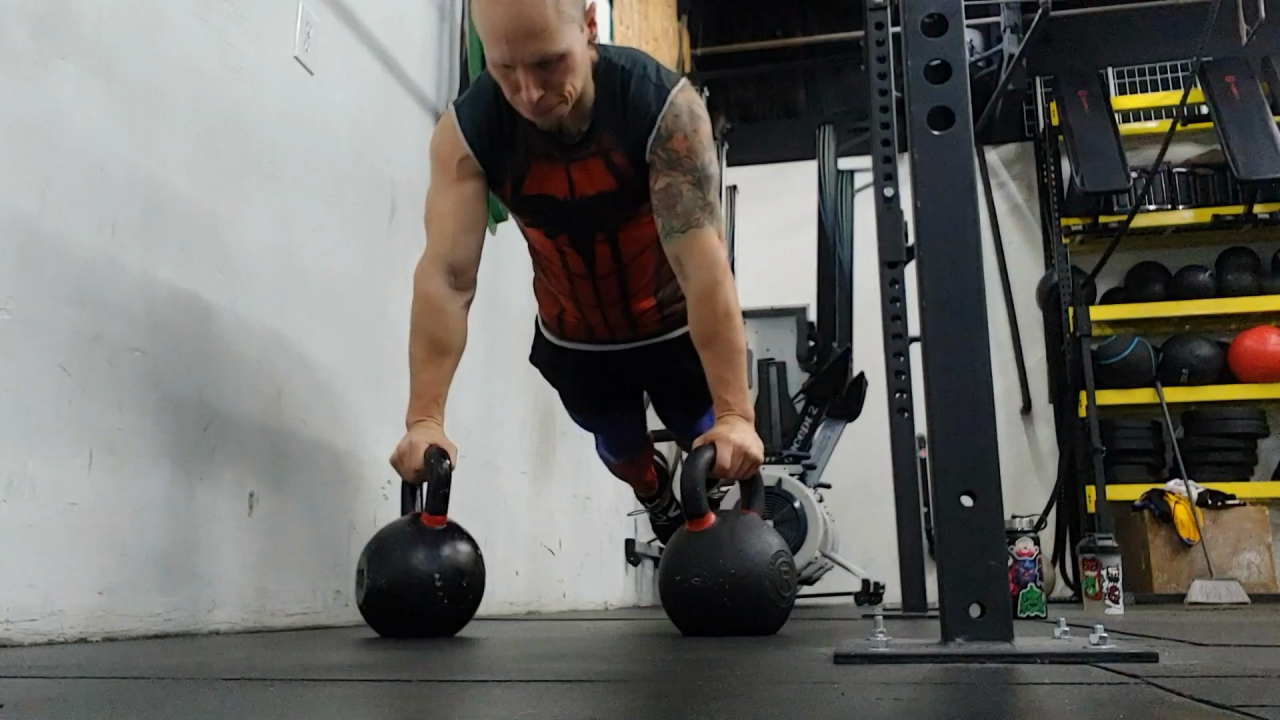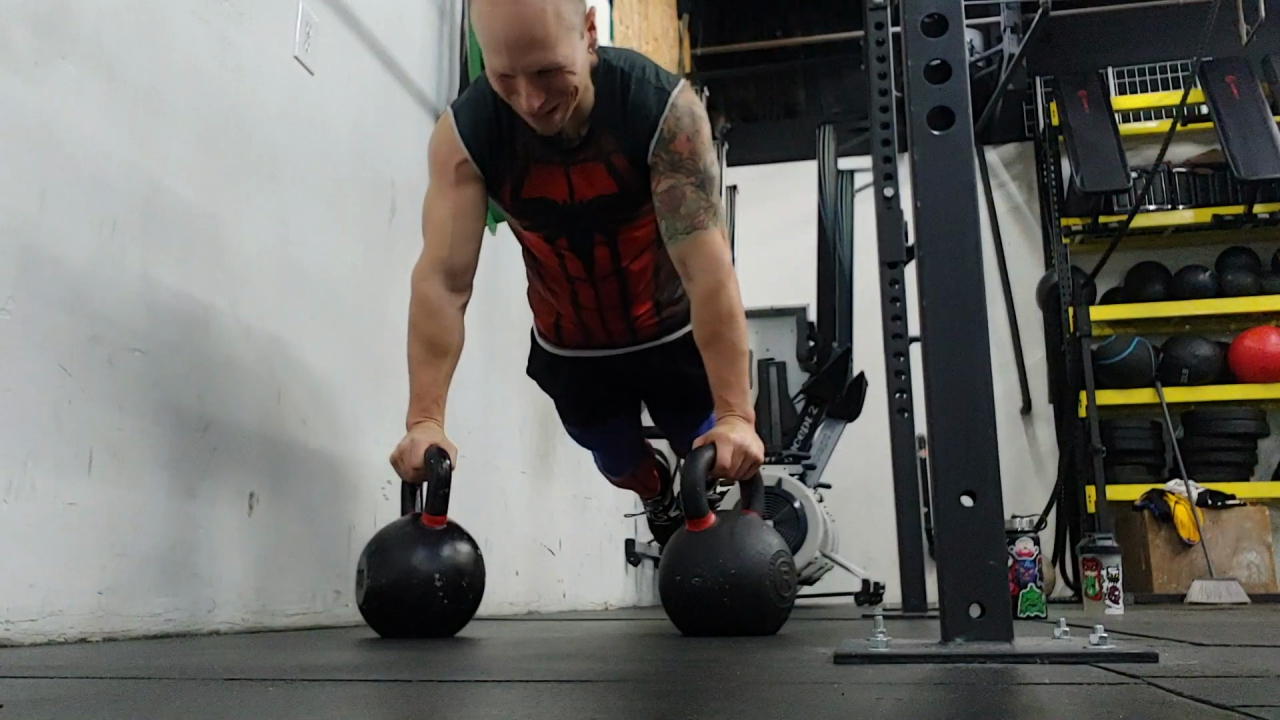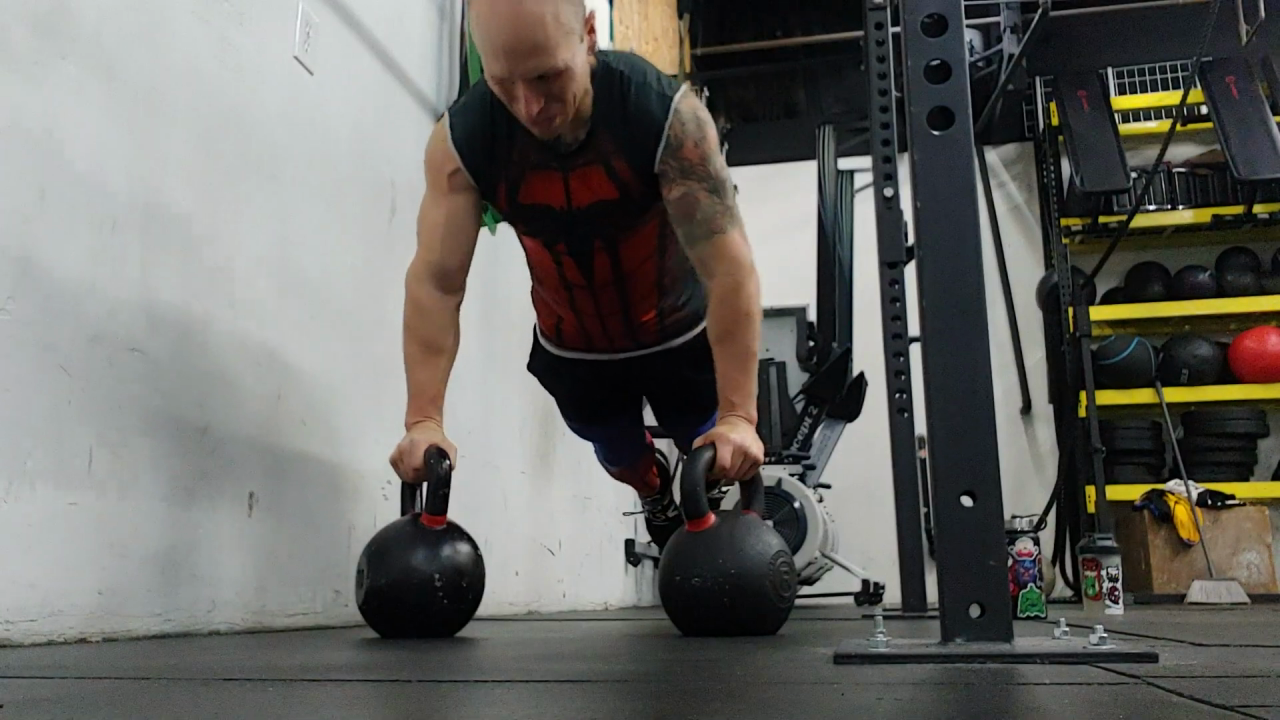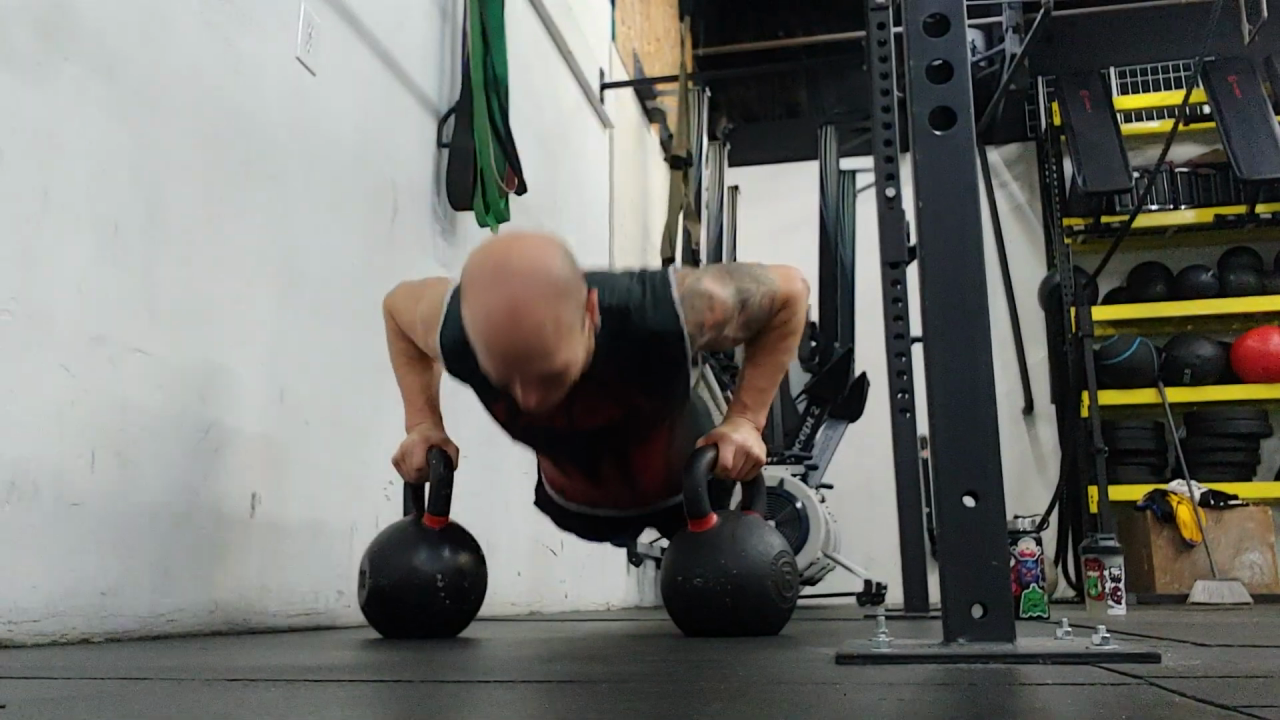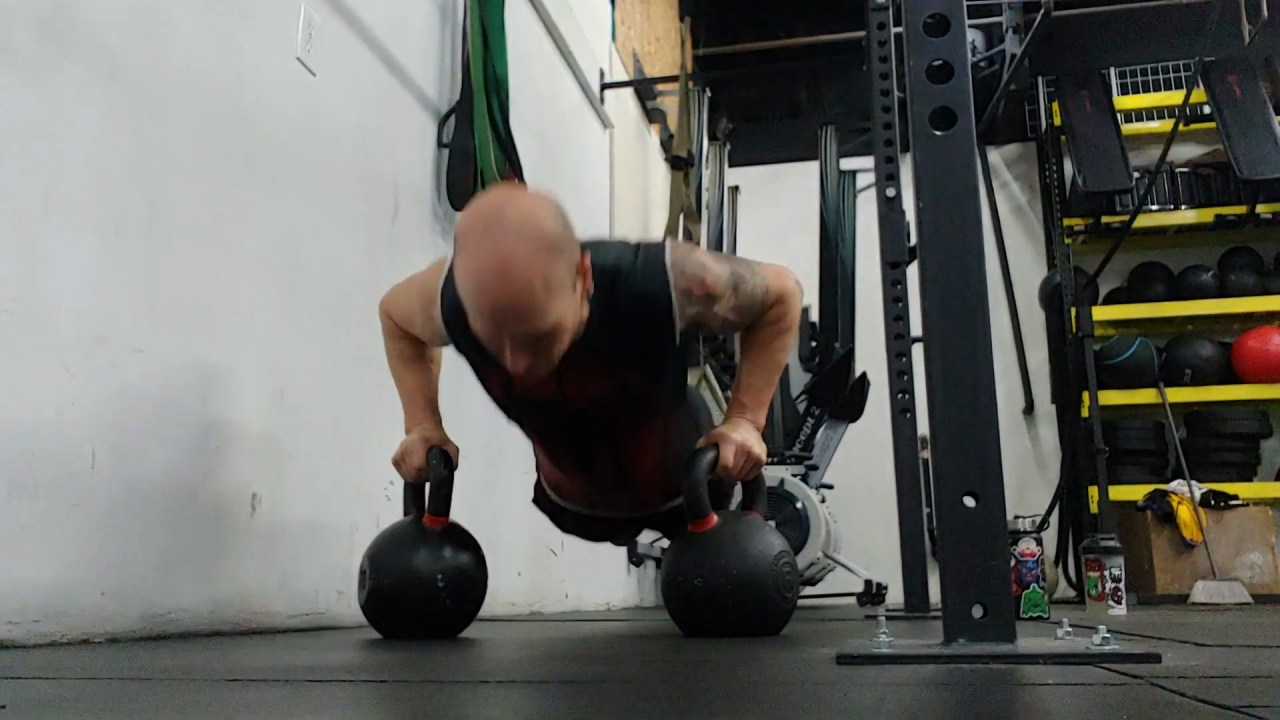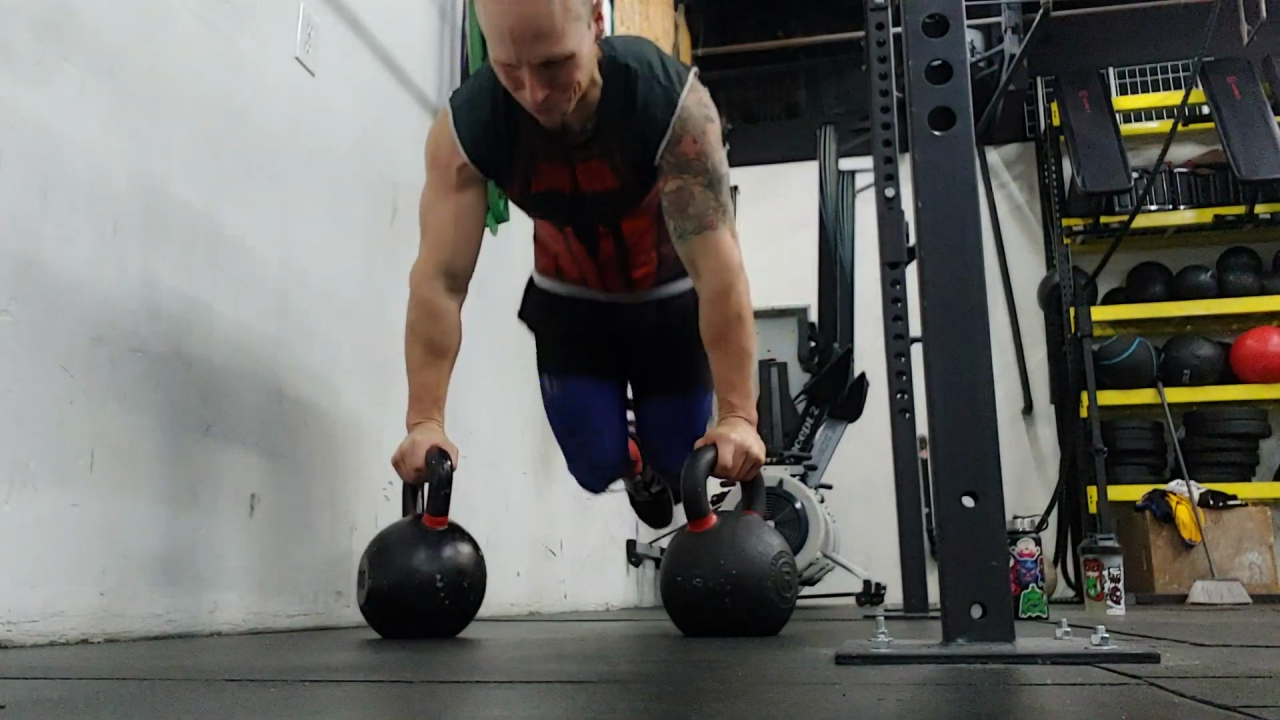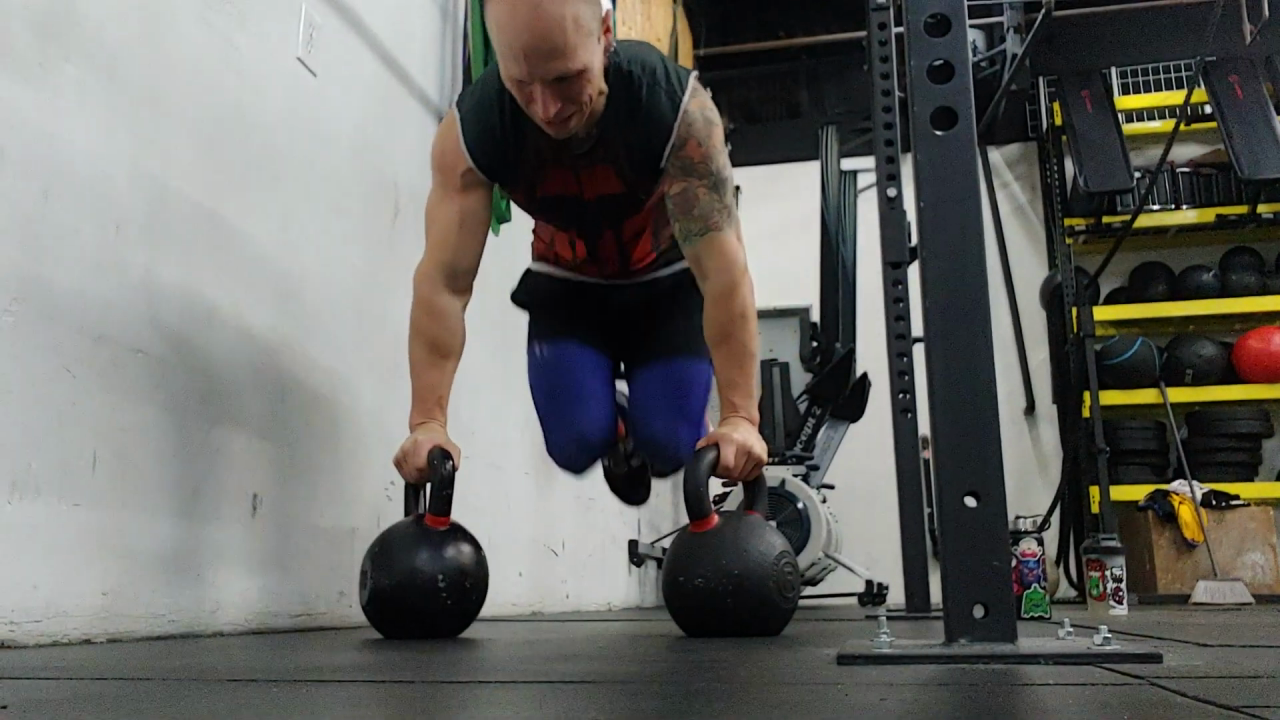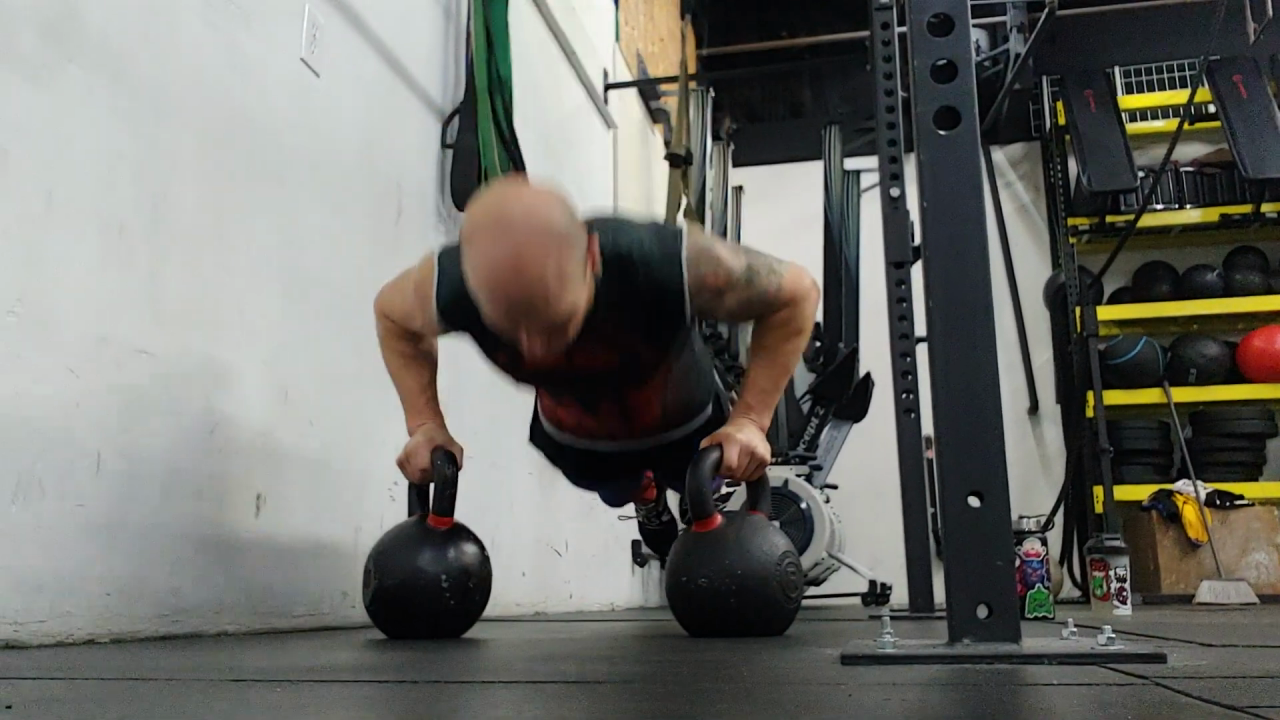
dt=0.5s
person 1, frame 1
left shoulder: (664, 105)
right shoulder: (467, 130)
left elbow: (702, 266)
right elbow: (446, 277)
left wrist: (735, 415)
right wrist: (425, 419)
left hip: (673, 328)
right hip: (575, 340)
left knee: (711, 451)
right knee: (621, 449)
right ankle: (659, 502)
person 1, frame 2
left shoulder: (664, 107)
right shoulder: (465, 133)
left elbow: (706, 268)
right elbow: (442, 280)
left wrist: (736, 416)
right wrist: (425, 422)
left hip: (671, 334)
right hip: (569, 350)
left knee: (708, 458)
right knee: (620, 465)
right ankle: (659, 501)
person 1, frame 3
left shoulder: (665, 112)
right shoulder: (462, 138)
left elbow: (728, 267)
right elbow: (437, 283)
left wrist: (738, 415)
right wrist: (423, 420)
left hip: (677, 337)
right hip: (572, 351)
left knee: (715, 462)
right knee: (621, 460)
right ankle: (656, 497)
person 1, frame 4
left shoulder: (669, 314)
right shoulder: (455, 327)
left elbow: (788, 295)
right elbow: (398, 309)
left wrist: (747, 415)
right wrist: (422, 417)
left hip: (683, 486)
person 1, frame 5
left shoulder: (663, 285)
right shoulder: (453, 299)
left elbow: (781, 294)
right elbow: (396, 314)
left wrist: (745, 420)
right wrist: (423, 425)
left hip: (682, 487)
person 1, frame 6
left shoulder: (670, 98)
right shoulder: (465, 124)
left elbow: (716, 266)
right elbow: (441, 279)
left wrist: (737, 418)
right wrist: (424, 422)
left hip: (667, 293)
right hip: (568, 297)
left knee: (675, 463)
right knee: (596, 467)
left ankle: (665, 464)
right ankle: (635, 466)
person 1, frame 7
left shoulder: (674, 103)
right shoulder: (471, 127)
left elbow: (721, 268)
right elbow: (445, 281)
left wrist: (740, 418)
right wrist: (427, 422)
left hip: (665, 278)
right hip: (566, 283)
left knee: (670, 446)
right knee: (578, 446)
left ankle: (648, 444)
right ankle: (617, 435)
person 1, frame 8
left shoulder: (670, 267)
right shoulder: (451, 286)
left elbow: (795, 294)
right elbow: (393, 315)
left wrist: (751, 419)
right wrist: (424, 423)
left hip: (680, 425)
right hip: (573, 441)
right knee: (621, 495)
right ankle: (647, 491)
